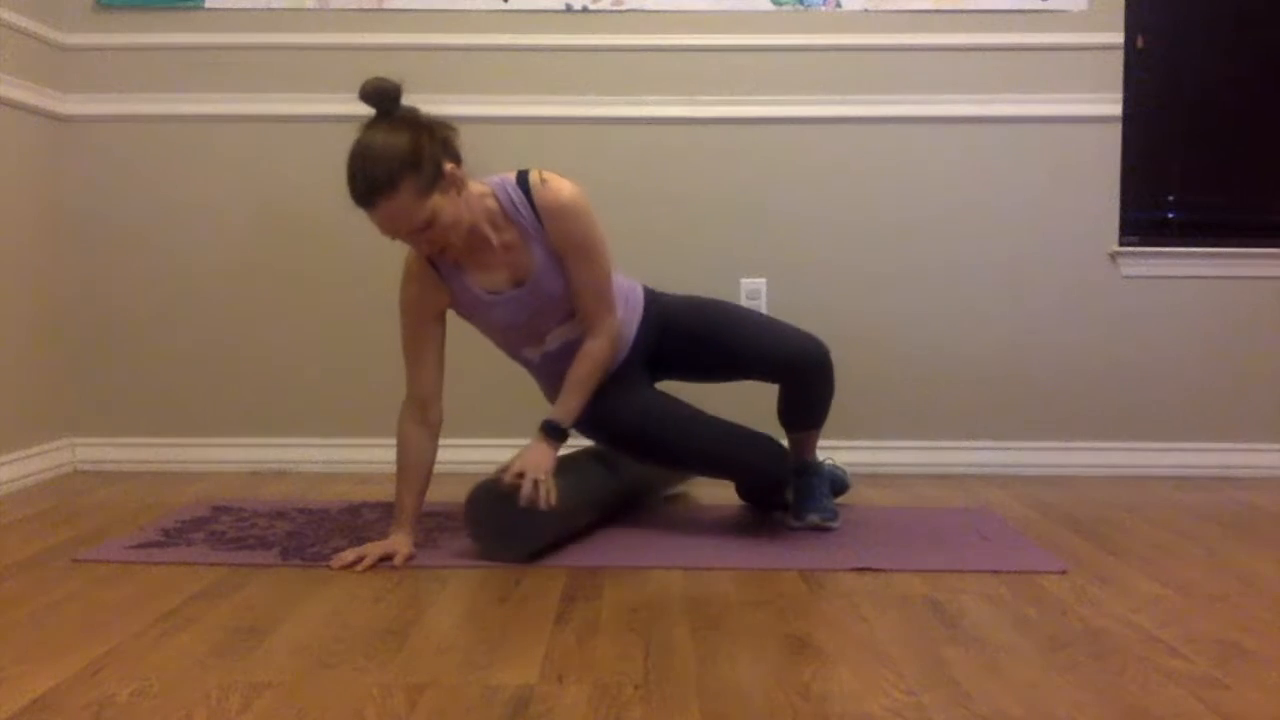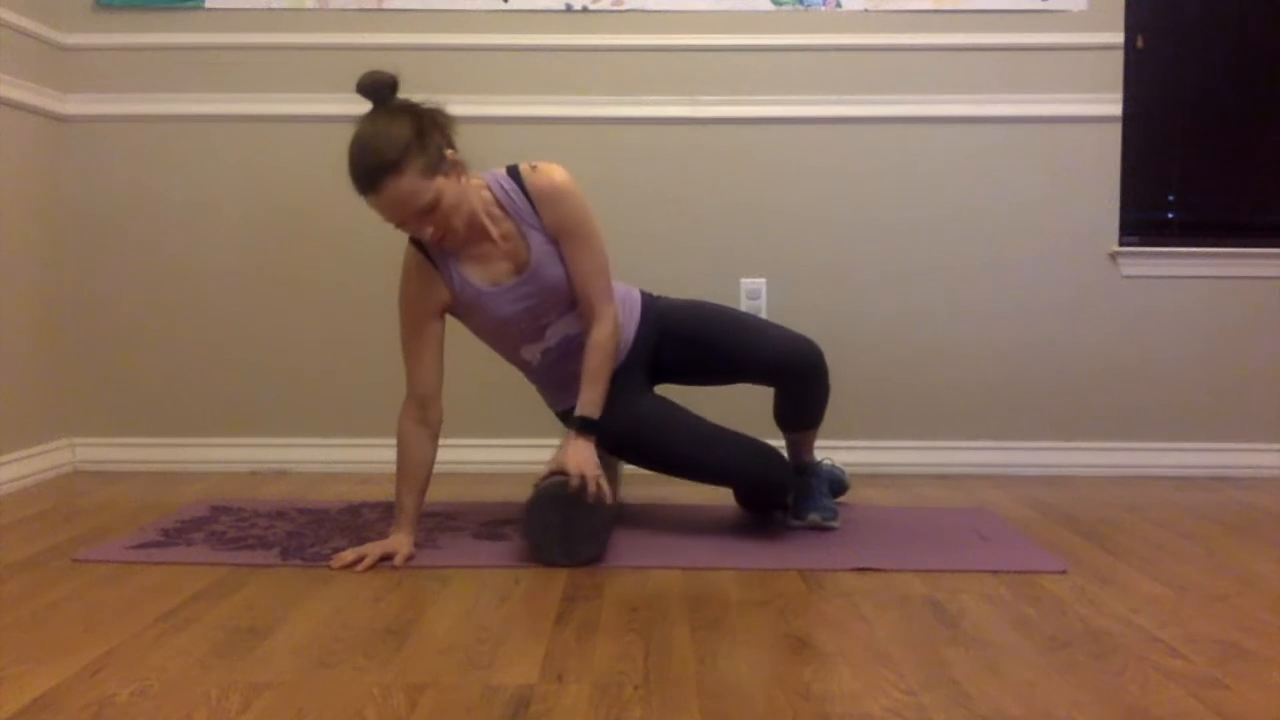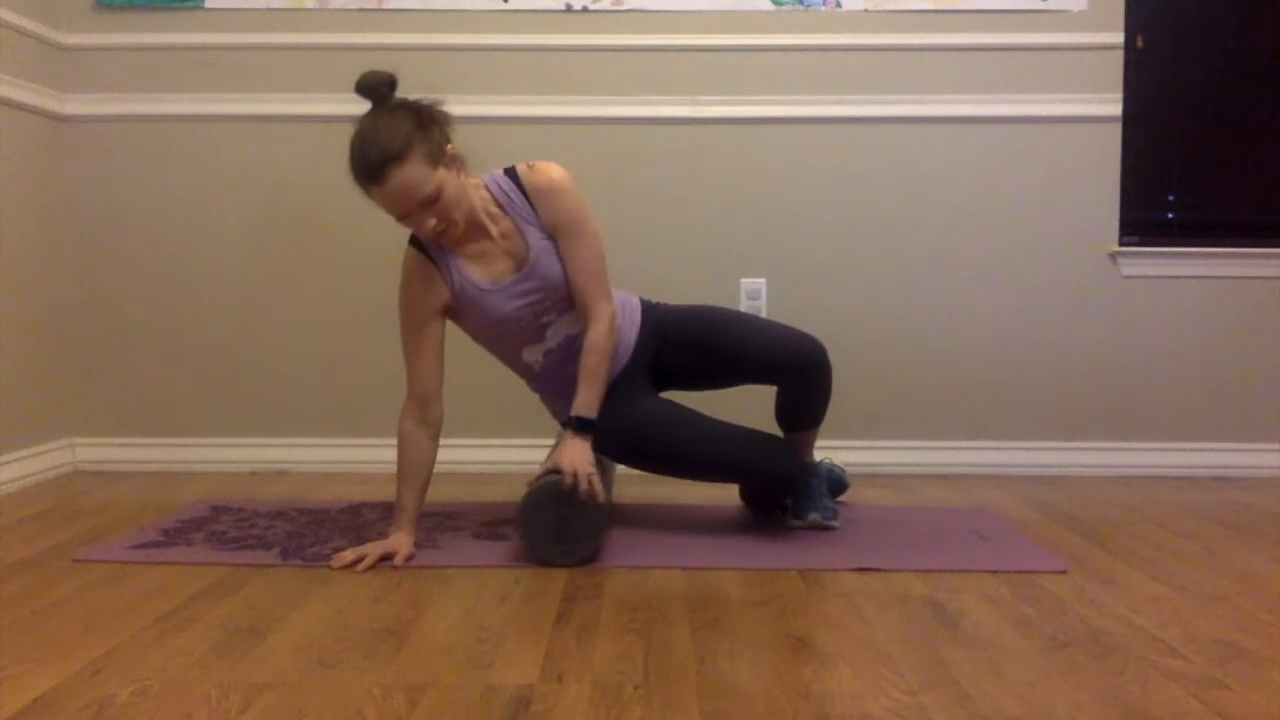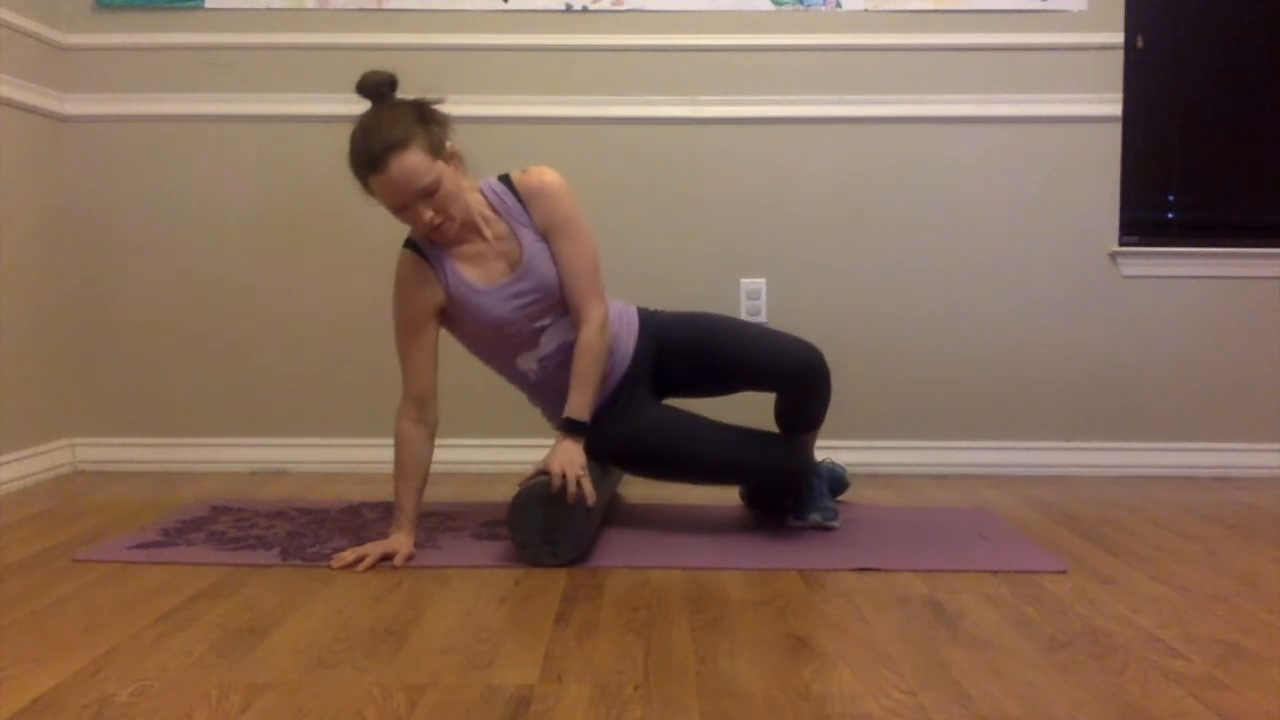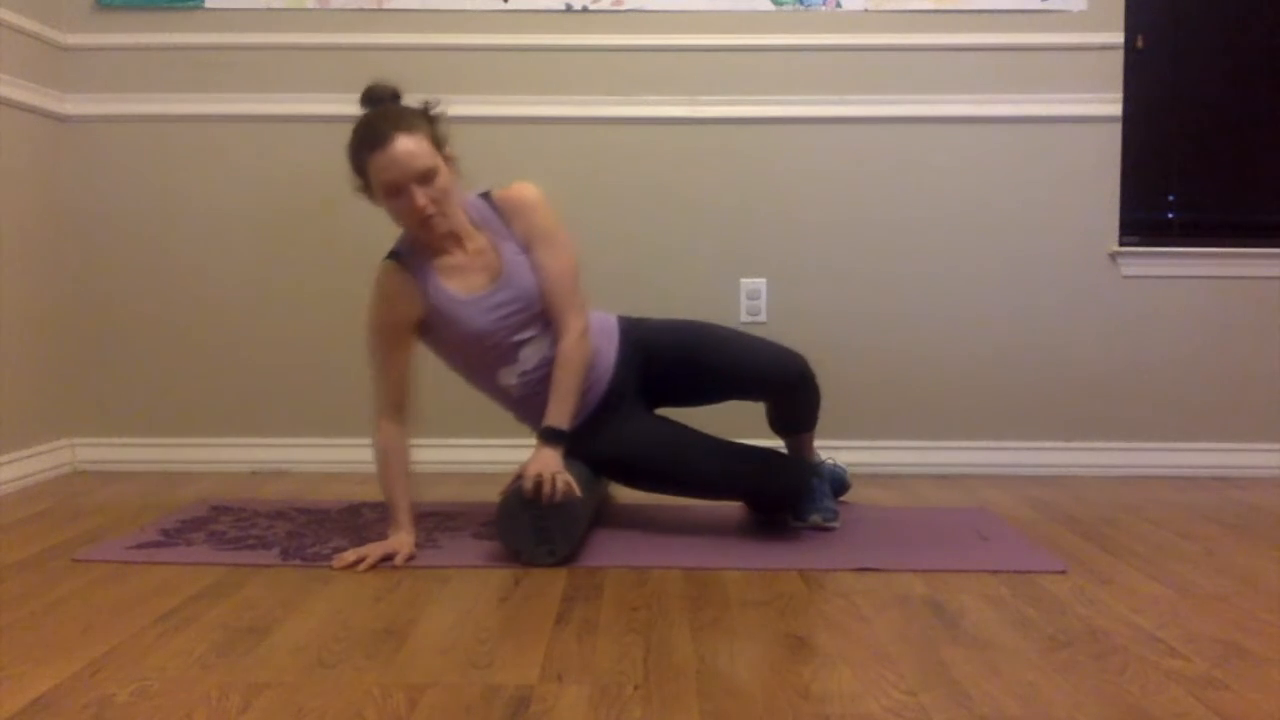
dt=0.3s
person 1, frame 1
left shoulder: (553, 201)
right shoulder: (426, 275)
left elbow: (603, 331)
right elbow: (422, 408)
left wrist: (548, 439)
right wrist: (402, 529)
left hip: (644, 322)
right hip: (598, 391)
left knee: (807, 358)
right knee: (764, 466)
left ankle: (808, 468)
right ankle: (778, 488)
person 1, frame 2
left shoulder: (547, 189)
right shoulder: (426, 271)
left elbow: (604, 318)
right elbow: (422, 408)
left wrist: (581, 435)
right wrist: (403, 528)
left hip: (641, 325)
right hip: (588, 388)
left knee: (801, 360)
right knee: (764, 475)
left ankle: (806, 469)
right ankle: (786, 488)
person 1, frame 3
left shoulder: (544, 187)
right shoulder: (426, 271)
left elbow: (601, 314)
right elbow: (422, 409)
left wrist: (576, 435)
right wrist: (403, 528)
left hip: (640, 331)
right hip: (602, 401)
left knee: (805, 358)
right knee: (775, 465)
left ankle: (805, 468)
right ankle: (786, 484)
person 1, frame 4
left shoulder: (538, 191)
right shoulder: (420, 273)
left elbow: (593, 317)
right elbow: (418, 410)
left wrist: (570, 435)
right wrist: (403, 528)
left hip: (639, 340)
right hip: (605, 413)
left knee: (804, 365)
right knee: (781, 468)
left ankle: (804, 472)
right ankle: (789, 486)
person 1, frame 5
left shoulder: (519, 206)
right shoulder: (402, 287)
left elbow: (574, 328)
right elbow: (392, 416)
left wrist: (549, 443)
right wrist: (401, 525)
left hip: (623, 351)
right hip: (589, 425)
left knee: (789, 373)
right knee: (781, 481)
left ankle: (806, 467)
right ankle: (800, 488)
